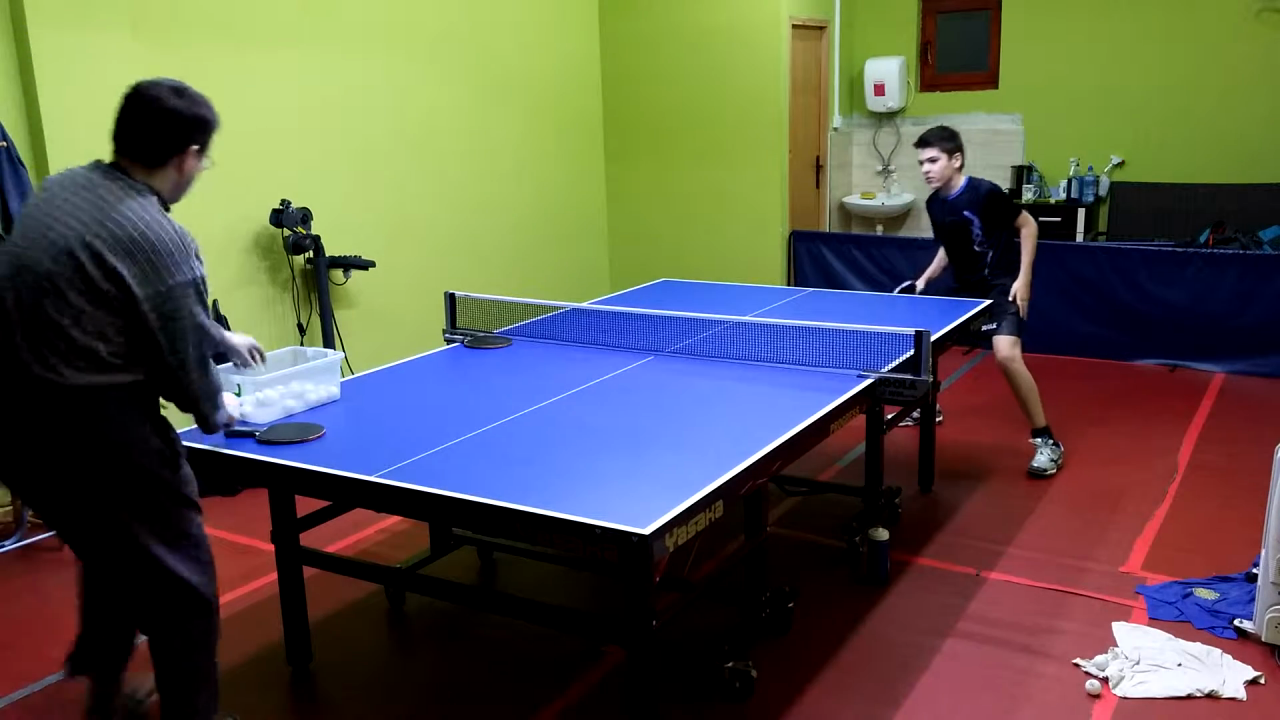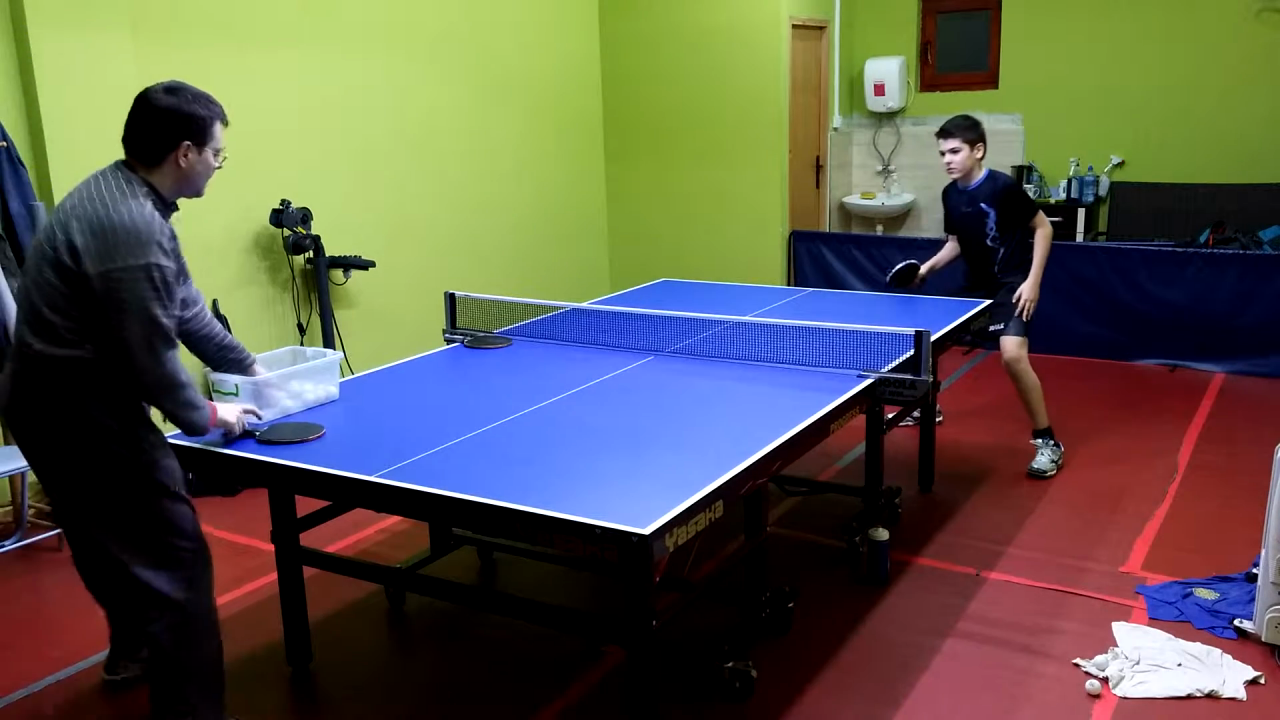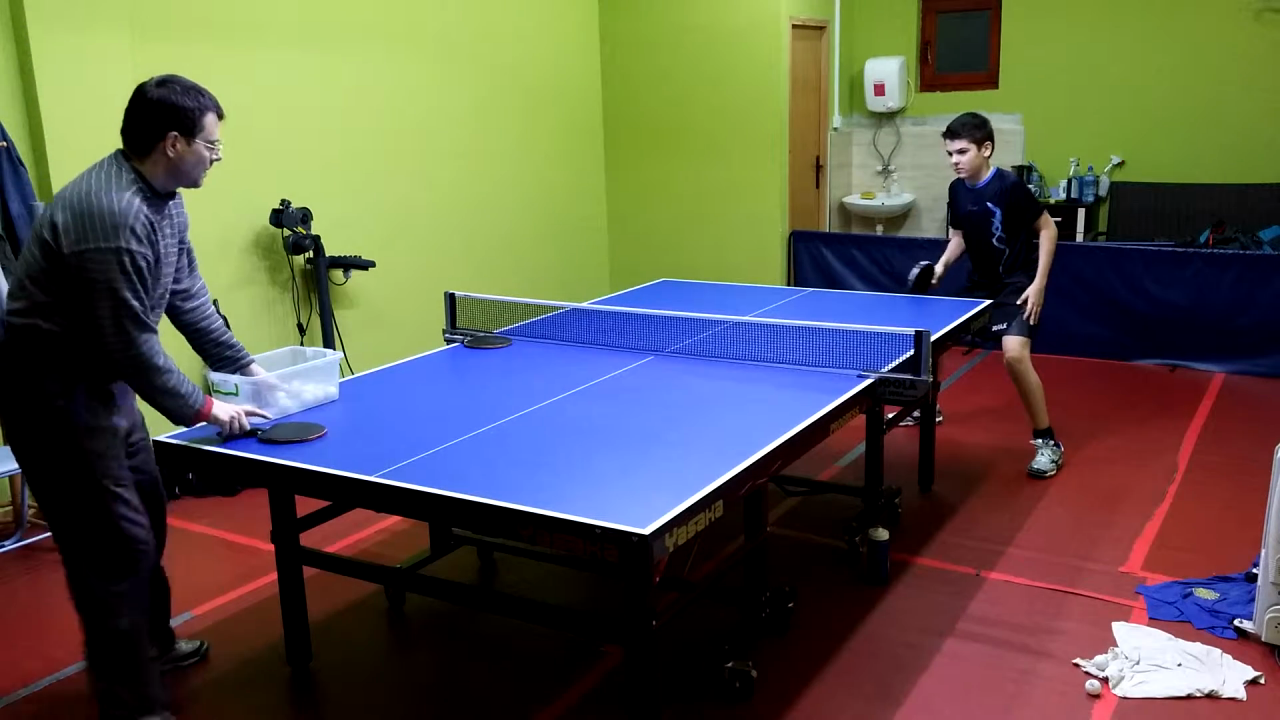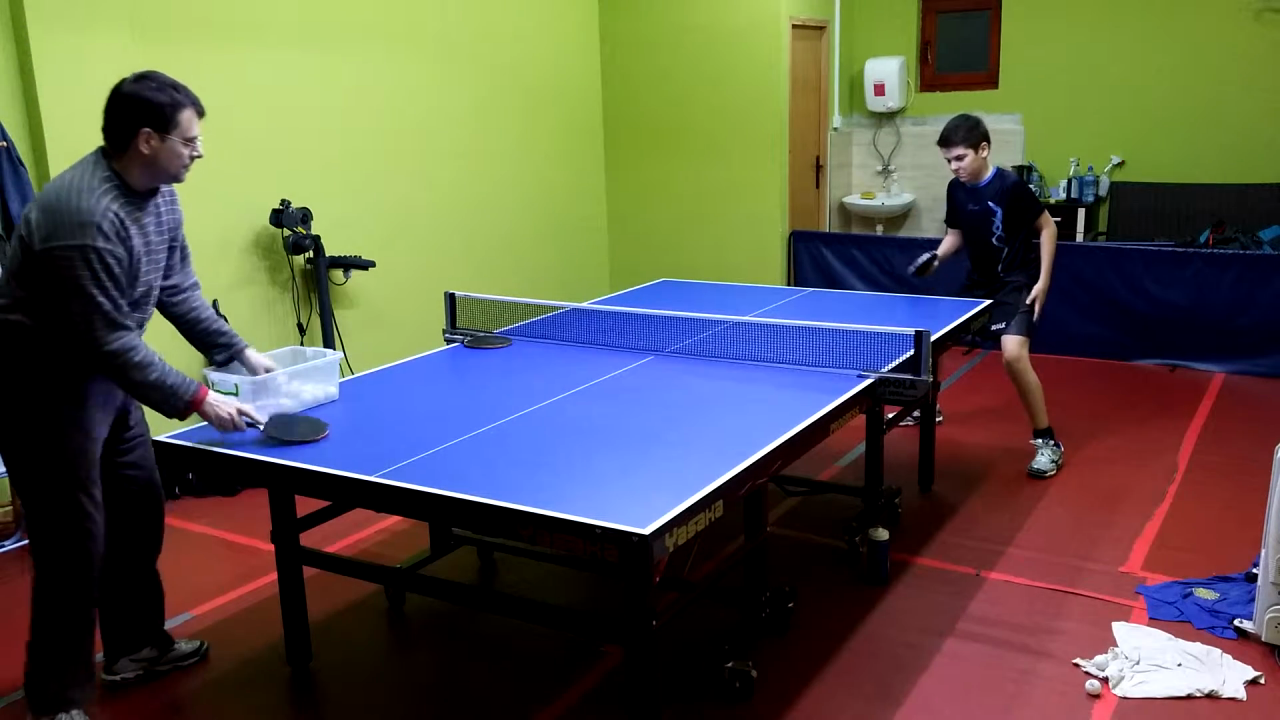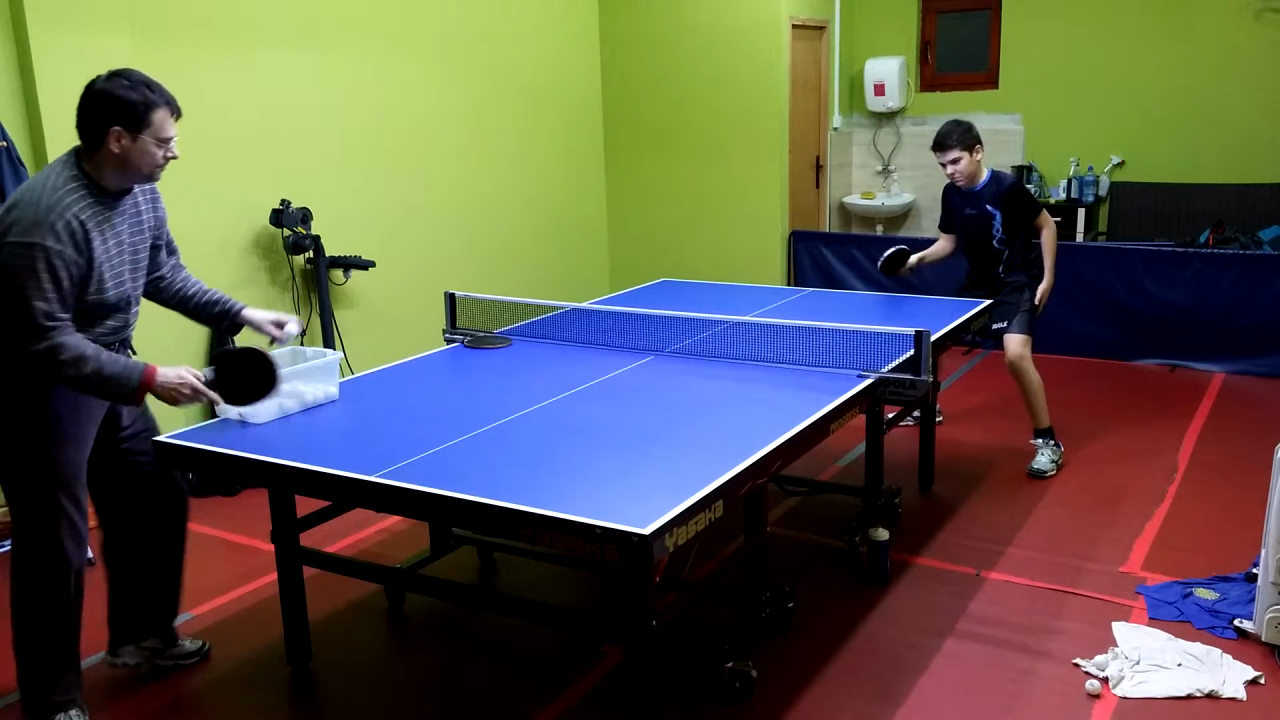
dt=0.2s
person 1, frame 1
left shoulder: (62, 190)
right shoulder: (159, 243)
right elbow: (184, 369)
left wrist: (221, 339)
right wrist: (218, 415)
right hip: (102, 430)
left knee: (114, 557)
right knee: (180, 576)
person 1, frame 2
left shoulder: (133, 198)
right shoulder: (133, 232)
left elbow: (181, 303)
right elbow: (149, 362)
left wrist: (243, 363)
right wrist: (205, 415)
left hip: (62, 399)
right hip: (81, 411)
left knee: (123, 540)
right knee: (173, 557)
left ankle: (137, 650)
person 1, frame 3
left shoulder: (163, 200)
right shoulder: (112, 215)
left elbow: (185, 294)
right elbow: (132, 345)
left wrist: (243, 365)
right wrist: (201, 408)
left hip: (103, 377)
right hip: (54, 389)
left knee: (142, 512)
right knee: (113, 545)
left ankle: (140, 646)
person 1, frame 4
left shoulder: (157, 196)
right shoulder: (84, 216)
left elbow: (176, 288)
right elbow: (108, 344)
left wrist: (237, 350)
right wrist: (197, 400)
left hip: (106, 374)
left knee: (138, 509)
right knee: (74, 541)
left ankle: (135, 644)
person 1, frame 5
left shoulder: (140, 192)
left elbow: (163, 275)
left wrist: (238, 314)
right wrist: (150, 381)
left hip: (110, 374)
left knee: (157, 504)
right knee: (54, 548)
left ankle: (143, 636)
person 2, frame 1
left shoulder: (986, 193)
right shoulder: (934, 203)
left elbow: (1028, 226)
left wrist: (1023, 278)
right wrist: (924, 279)
left hip: (1002, 285)
right hip: (965, 287)
left knee: (1007, 355)
left ankle: (1047, 442)
person 2, frame 2
left shoulder: (1004, 187)
right shoulder: (950, 194)
left elbow: (1042, 228)
left wrist: (1033, 280)
right wrist: (929, 266)
left hip: (1012, 284)
right hip: (975, 284)
left knee: (1013, 356)
left ankle: (1048, 442)
person 2, frame 3
left shoulder: (1010, 187)
right shoulder: (957, 190)
left elbow: (1047, 229)
left wrist: (1039, 283)
right wrist: (942, 264)
left hip: (1016, 284)
right hip: (978, 283)
left knee: (1015, 356)
left ankle: (1047, 442)
person 2, frame 4
left shoulder: (1010, 186)
right shoulder: (955, 189)
left elbow: (1047, 227)
left wrist: (1042, 280)
right wrist: (936, 255)
left hip: (1015, 283)
right hip: (977, 282)
left knee: (1013, 356)
left ankle: (1047, 442)
person 2, frame 5
left shoulder: (1007, 187)
right shoulder: (951, 194)
left elbow: (1046, 225)
right elbow: (948, 241)
left wrist: (1047, 277)
right wrist: (919, 258)
left hip: (1017, 282)
right hip: (977, 282)
left knee: (1016, 355)
left ankle: (1048, 442)
